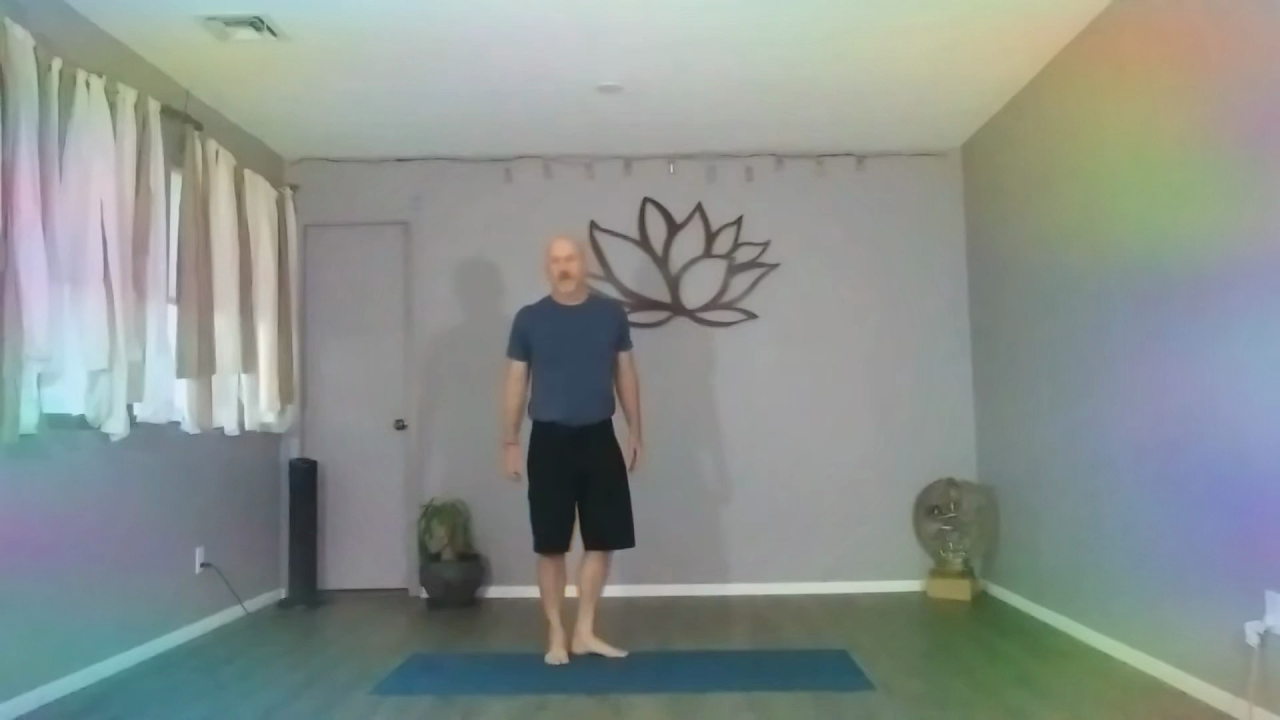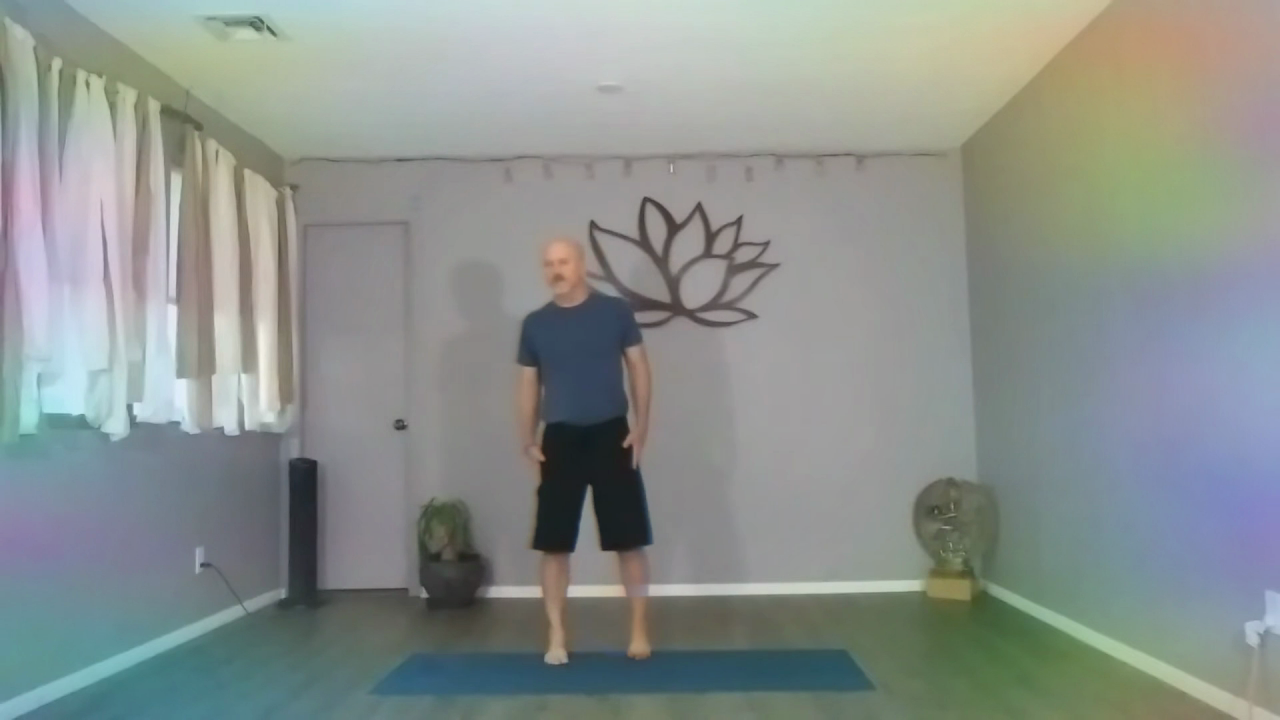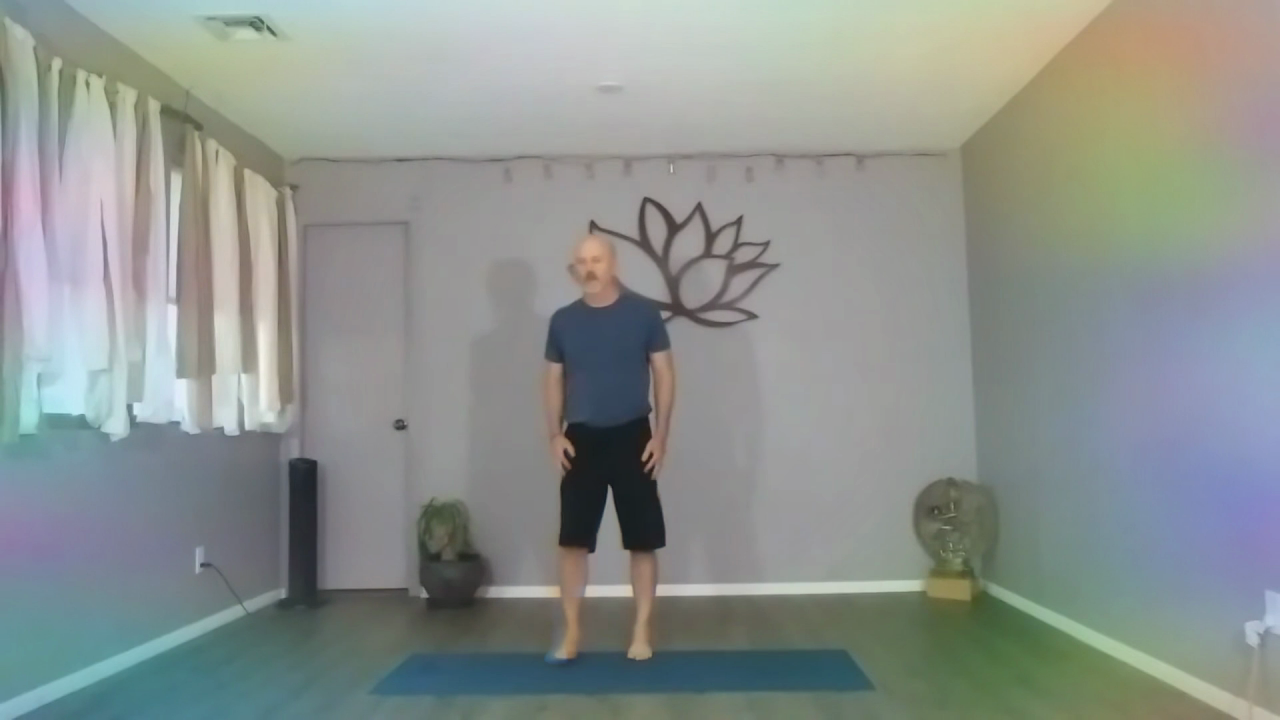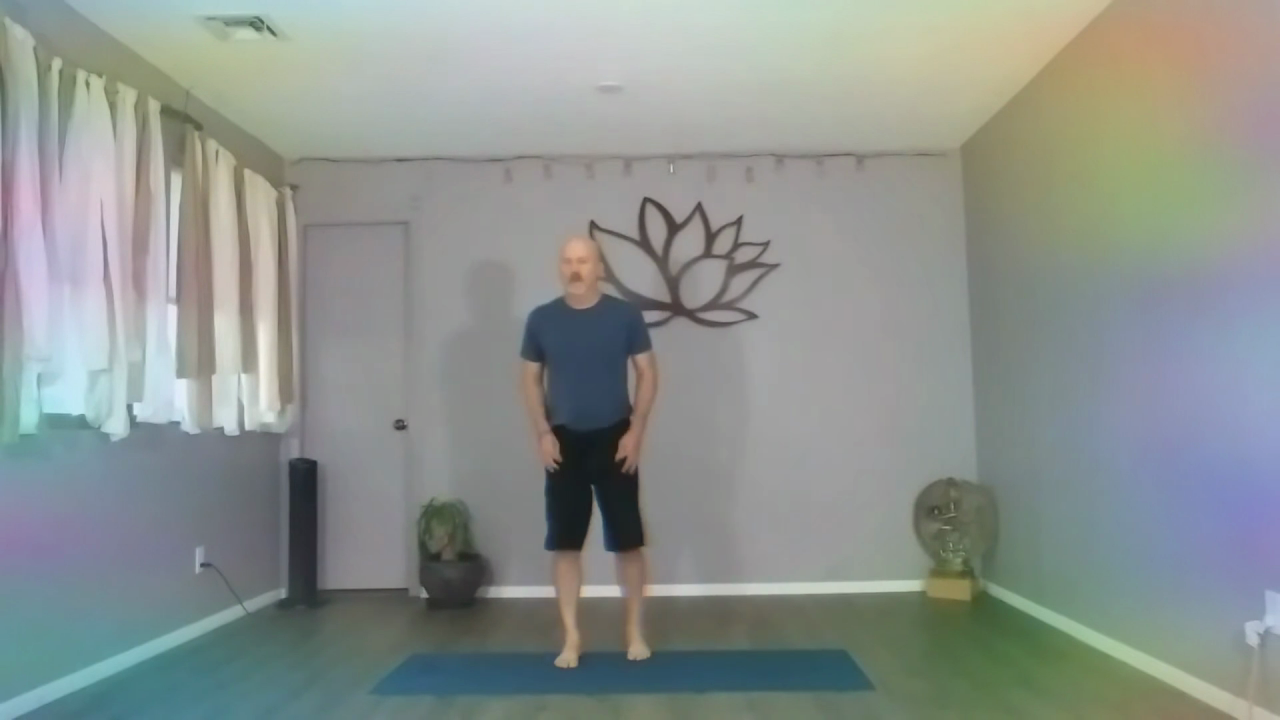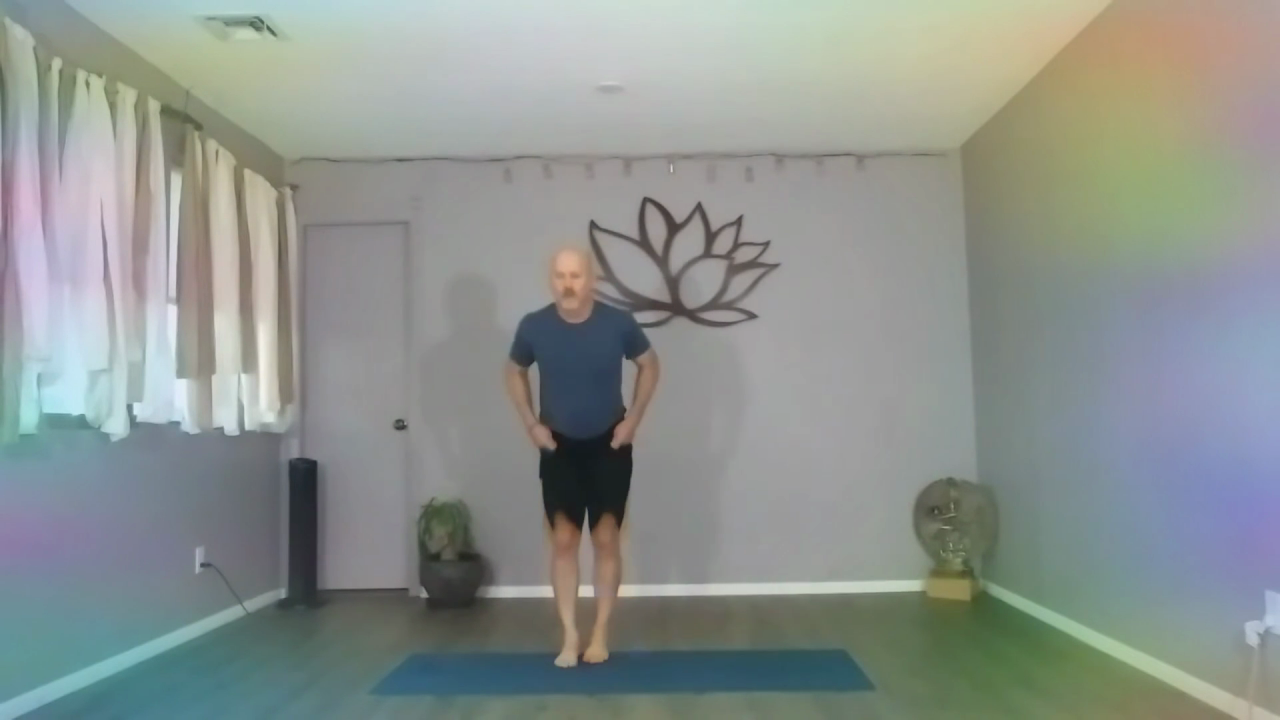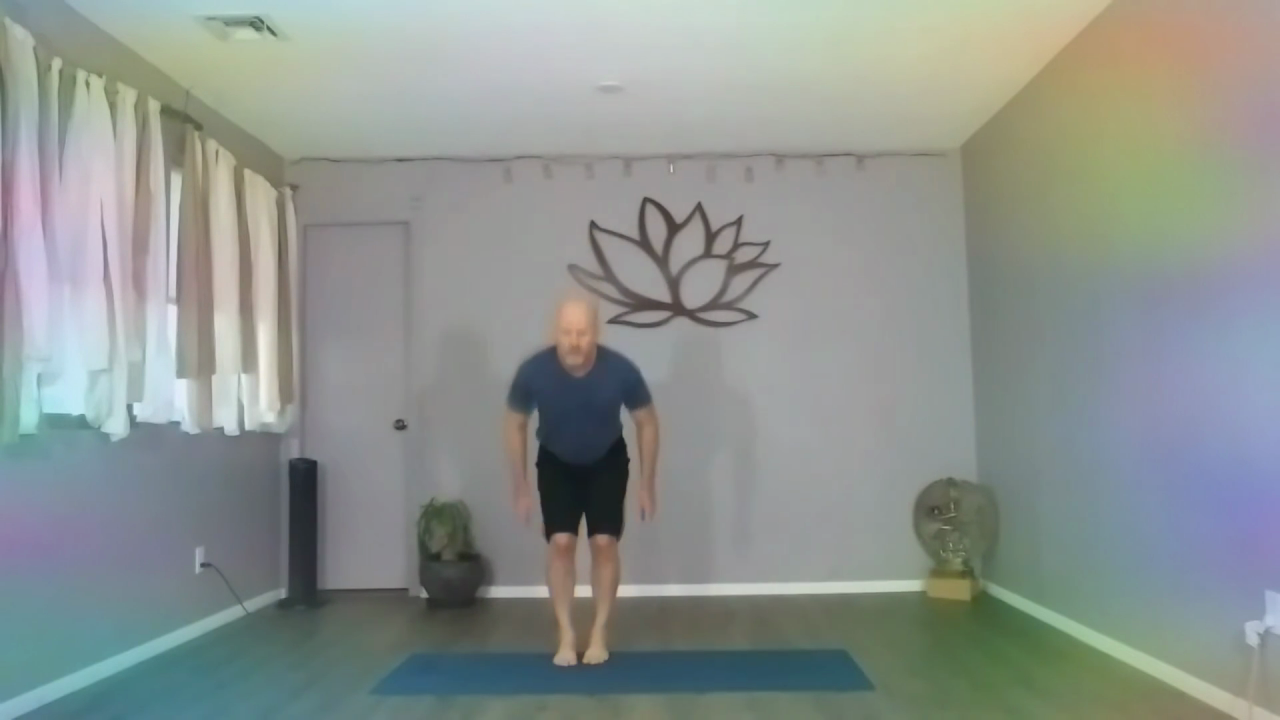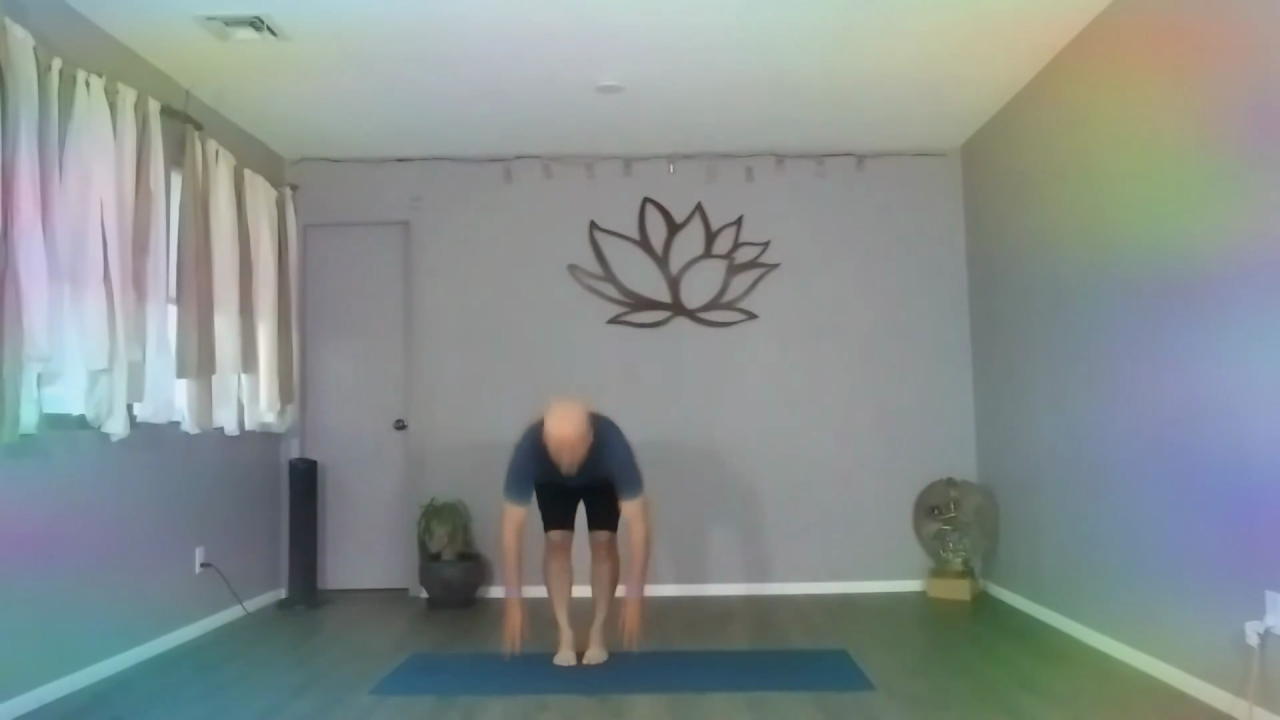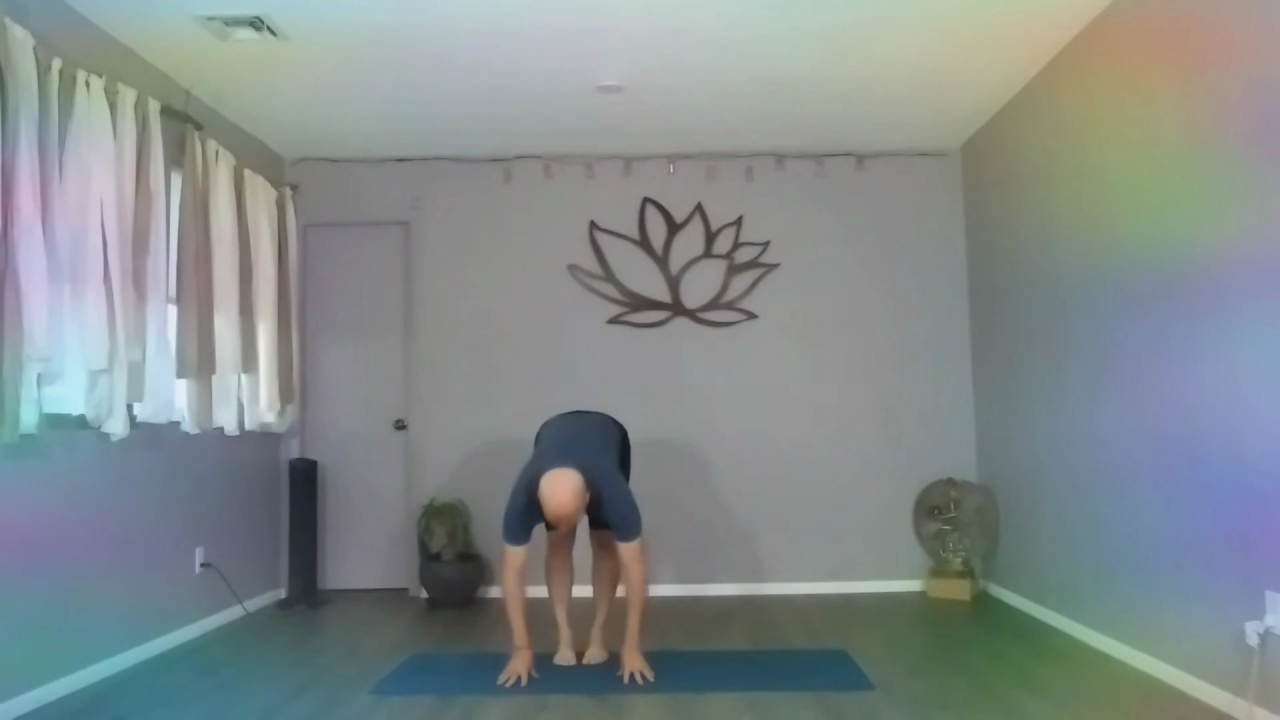
dt=0.4s
person 1, frame 1
left shoulder: (612, 314)
right shoulder: (529, 318)
left elbow: (625, 375)
right elbow: (516, 380)
left wrist: (636, 432)
right wrist: (510, 441)
left hip: (599, 437)
right hip: (550, 439)
left knee: (603, 541)
right knee: (550, 545)
left ankle: (585, 632)
right ankle: (557, 634)
person 1, frame 2
left shoulder: (615, 311)
right shoulder: (535, 324)
left elbow: (638, 367)
right elbow: (528, 384)
left wrist: (640, 425)
right wrist: (529, 441)
left hip: (611, 436)
right hip: (560, 439)
left knee: (629, 539)
right knee: (554, 544)
left ankle: (639, 629)
right ankle: (556, 634)
person 1, frame 3
left shoulder: (644, 313)
right shoulder: (563, 320)
left elbow: (663, 374)
right elbow: (554, 381)
left wrist: (660, 434)
right wrist: (555, 434)
left hip: (632, 438)
right hip: (582, 439)
left knee: (643, 542)
right knee: (573, 540)
left ankle: (641, 631)
right ankle: (571, 631)
person 1, frame 4
left shoulder: (625, 315)
right shoulder: (541, 319)
left elbow: (647, 373)
right elbow: (531, 378)
left wrist: (636, 430)
right wrist: (542, 431)
left hip: (613, 440)
right hip: (565, 442)
left knee: (627, 542)
right knee: (564, 545)
left ankle: (635, 629)
right ankle: (571, 637)
person 1, frame 5
left shoulder: (619, 323)
right shoulder: (533, 327)
left elbow: (649, 367)
right elbow: (514, 373)
left wrist: (633, 419)
right wrist: (531, 424)
left hip: (609, 443)
right hip: (559, 446)
left knee: (605, 537)
right knee: (563, 538)
left ankle: (600, 633)
right ankle: (570, 636)
person 1, frame 6
left shoulder: (621, 371)
right shoulder: (533, 371)
left elbow: (647, 423)
right elbow: (514, 424)
left wrist: (647, 486)
right wrist: (520, 488)
left hip: (607, 461)
right hip: (556, 463)
left knee: (604, 543)
right knee: (561, 543)
left ankle: (599, 634)
right ankle: (565, 635)
person 1, frame 7
left shoulder: (613, 447)
right shoulder: (529, 450)
left elbow: (638, 524)
right elbow: (512, 527)
left wrist: (634, 598)
right wrist: (513, 602)
left knee: (603, 542)
right knee: (557, 542)
left ankle: (597, 633)
right ankle: (565, 635)
person 1, frame 8
left shoulder: (612, 492)
right shoulder: (524, 498)
left elbow: (634, 567)
right elbow: (512, 572)
left wrist: (631, 646)
right wrist: (521, 648)
left knee: (605, 544)
right knee: (558, 543)
left ankle: (597, 633)
right ankle: (564, 635)
